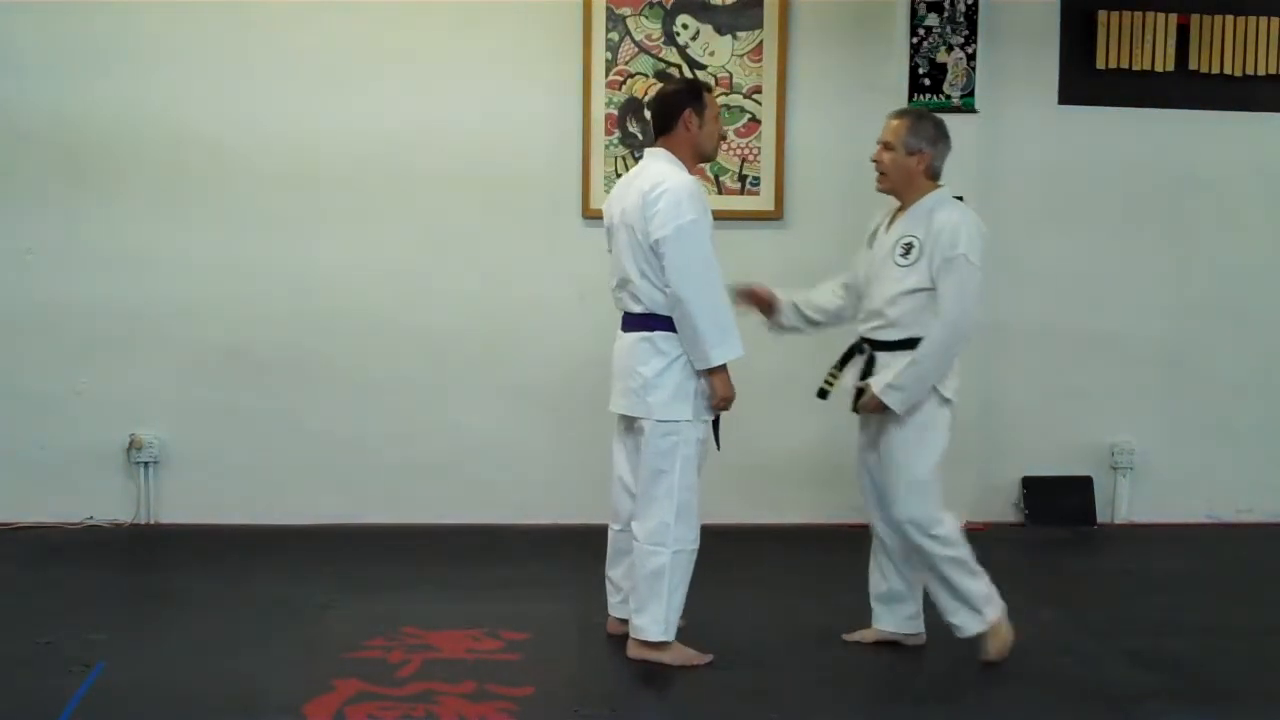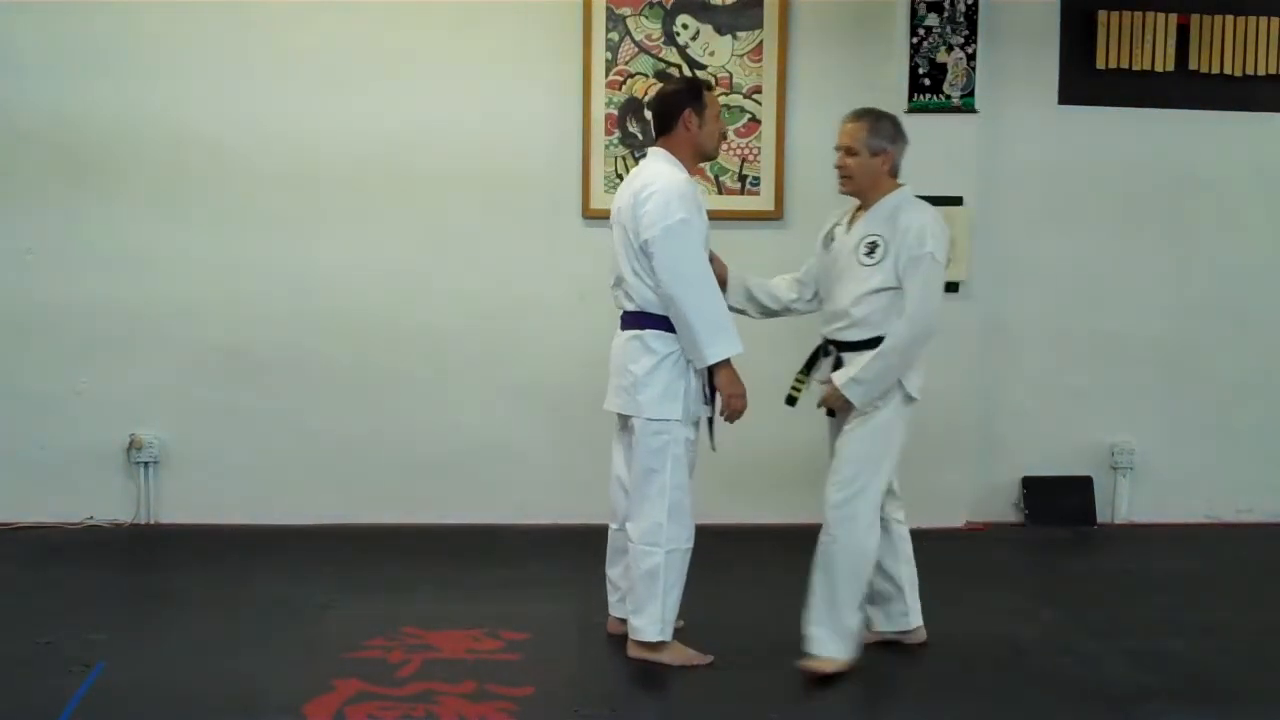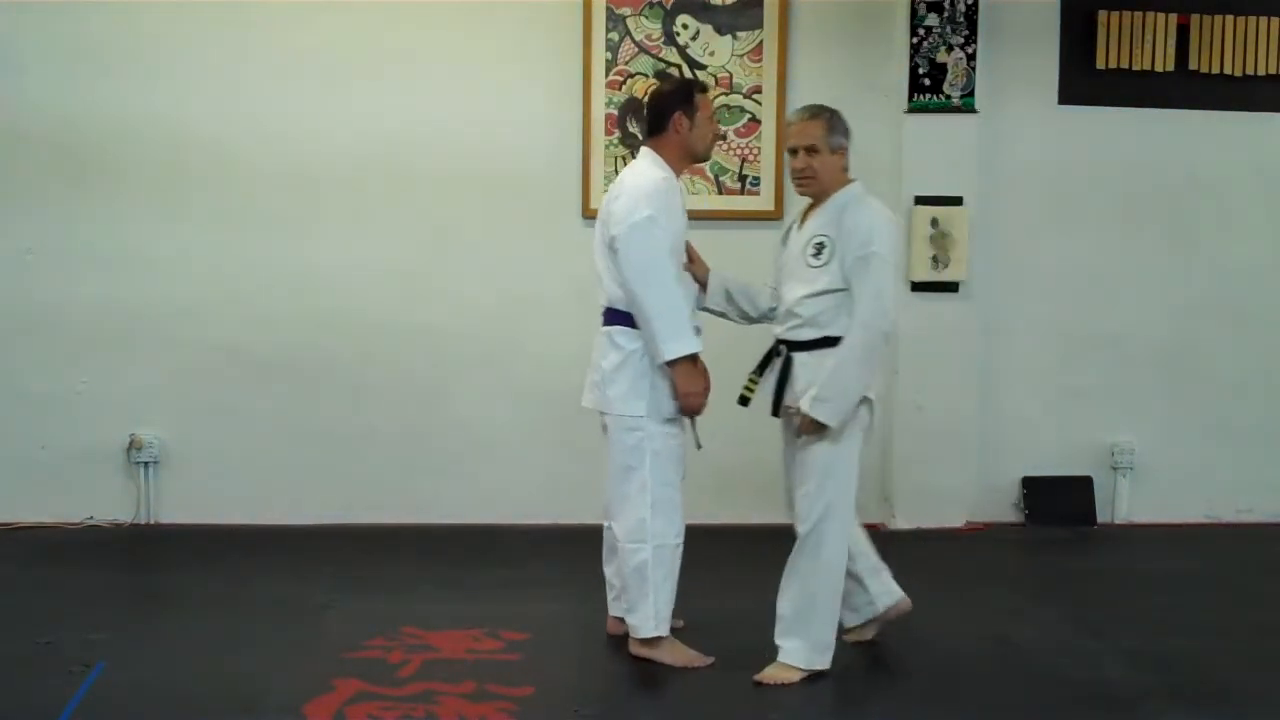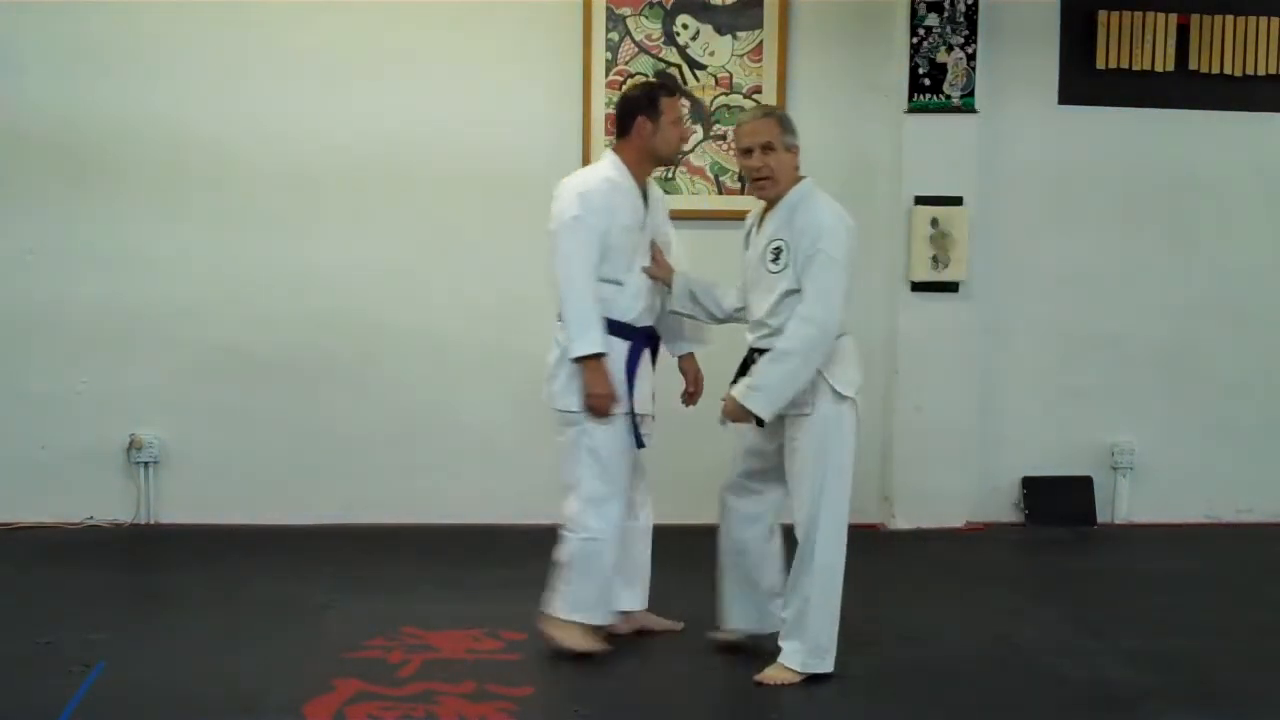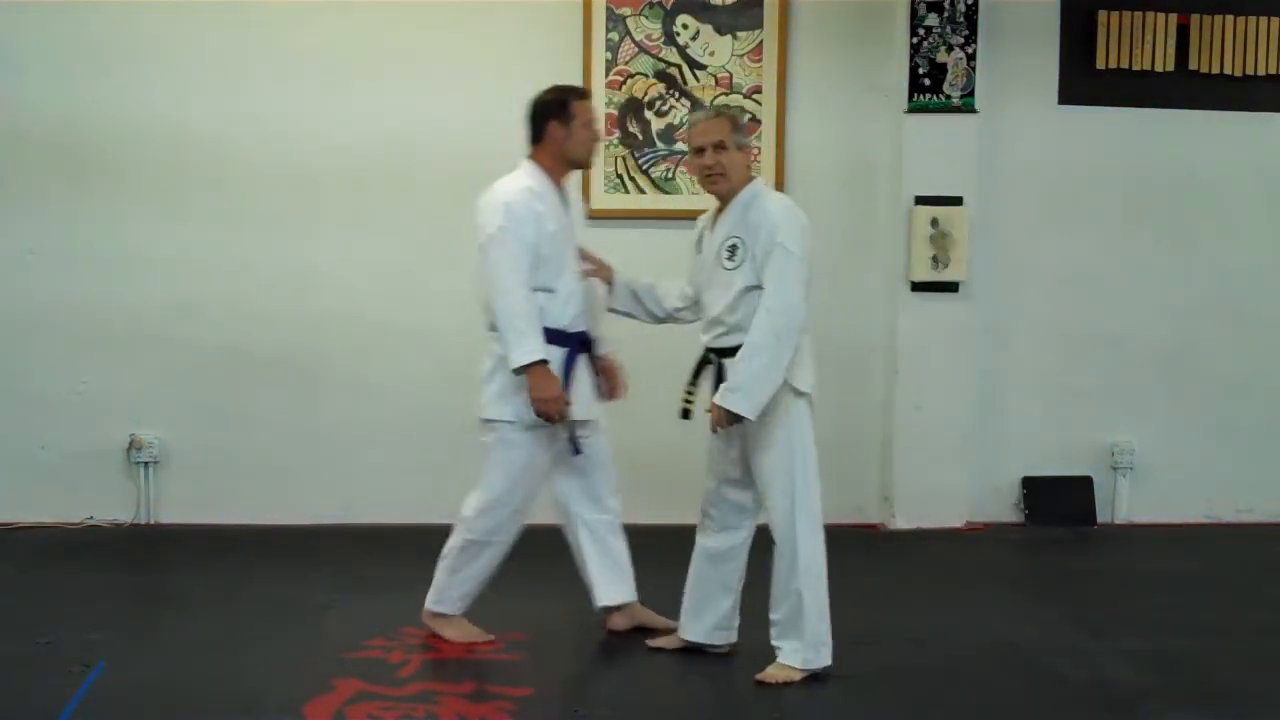
dt=0.3s
person 1, frame 1
left shoulder: (629, 185)
right shoulder: (679, 189)
right elbow: (694, 288)
right wrist: (717, 366)
left hip: (637, 348)
right hip: (670, 358)
left knee: (636, 495)
right knee: (668, 505)
left ankle: (626, 610)
right ankle: (650, 634)
person 1, frame 2
left shoulder: (643, 181)
right shoulder: (672, 189)
right elbow: (688, 288)
right wrist: (723, 366)
left hip: (645, 352)
right hip: (664, 359)
left knee: (636, 497)
right knee: (663, 506)
left ankle: (626, 609)
right ankle: (650, 634)
person 1, frame 3
left shoulder: (654, 184)
right shoulder: (647, 188)
right elbow: (649, 285)
left wrist: (687, 356)
right wrist: (683, 362)
left hip: (644, 357)
right hip: (640, 358)
left knee: (632, 496)
right knee: (651, 502)
left ankle: (626, 608)
right ankle: (648, 631)
person 1, frame 4
left shoulder: (649, 197)
right shoulder: (587, 190)
left elbow: (661, 283)
right elbow: (576, 285)
left wrist: (686, 354)
right wrist: (592, 365)
left hip: (632, 361)
right hip: (595, 361)
left knee: (628, 492)
right knee: (600, 496)
left ankle: (623, 605)
right ankle: (567, 613)
person 1, frame 5
left shoulder: (563, 198)
right shoulder: (510, 200)
right elbow: (509, 295)
left wrist: (598, 354)
right wrist: (536, 371)
left hip: (567, 366)
right hip: (532, 371)
left knee: (592, 492)
right knee: (499, 502)
left ankle: (620, 603)
right ankle: (443, 606)
person 2, frame 1
left shoulder: (954, 226)
right shoulder: (888, 222)
left elbow: (953, 323)
right elbow: (848, 295)
left wrist: (894, 388)
right wrist: (781, 306)
left hip: (916, 385)
right hip: (880, 379)
left knee: (915, 510)
right knee: (885, 507)
left ankle: (983, 612)
right ankle: (897, 620)
person 2, frame 2
left shoulder: (918, 224)
right shoulder: (842, 224)
left elbow: (917, 320)
right elbow: (798, 292)
left wrist: (858, 383)
right wrist: (729, 281)
left hip: (878, 381)
right hip: (845, 377)
left knee: (847, 506)
right knee: (875, 503)
left ankle: (832, 640)
right ankle: (900, 620)
person 2, frame 3
left shoulder: (867, 220)
right shoulder: (802, 220)
left elbow: (873, 323)
right elbow: (775, 304)
left wrist: (825, 401)
right wrist: (708, 282)
left hip: (836, 385)
right hip: (798, 380)
left knee: (817, 518)
right knee: (818, 509)
left ankle: (803, 649)
right ankle: (878, 599)
person 2, frame 4
left shoulder: (822, 218)
right shoulder: (760, 220)
left elbow: (817, 321)
right elbow: (746, 304)
left wrist: (754, 392)
right wrist: (675, 282)
left hip: (816, 386)
right hip: (776, 383)
left knee: (817, 521)
right knee: (743, 500)
left ankle: (808, 652)
right ankle: (756, 614)
person 2, frame 5
left shoulder: (776, 216)
right shoulder: (710, 224)
left elbow: (781, 315)
right elbow: (692, 302)
left wrist: (740, 394)
right wrist: (617, 284)
left hip: (771, 385)
right hip: (734, 383)
left knee: (791, 517)
right knee: (724, 512)
left ankle: (805, 649)
right ankle: (706, 627)
